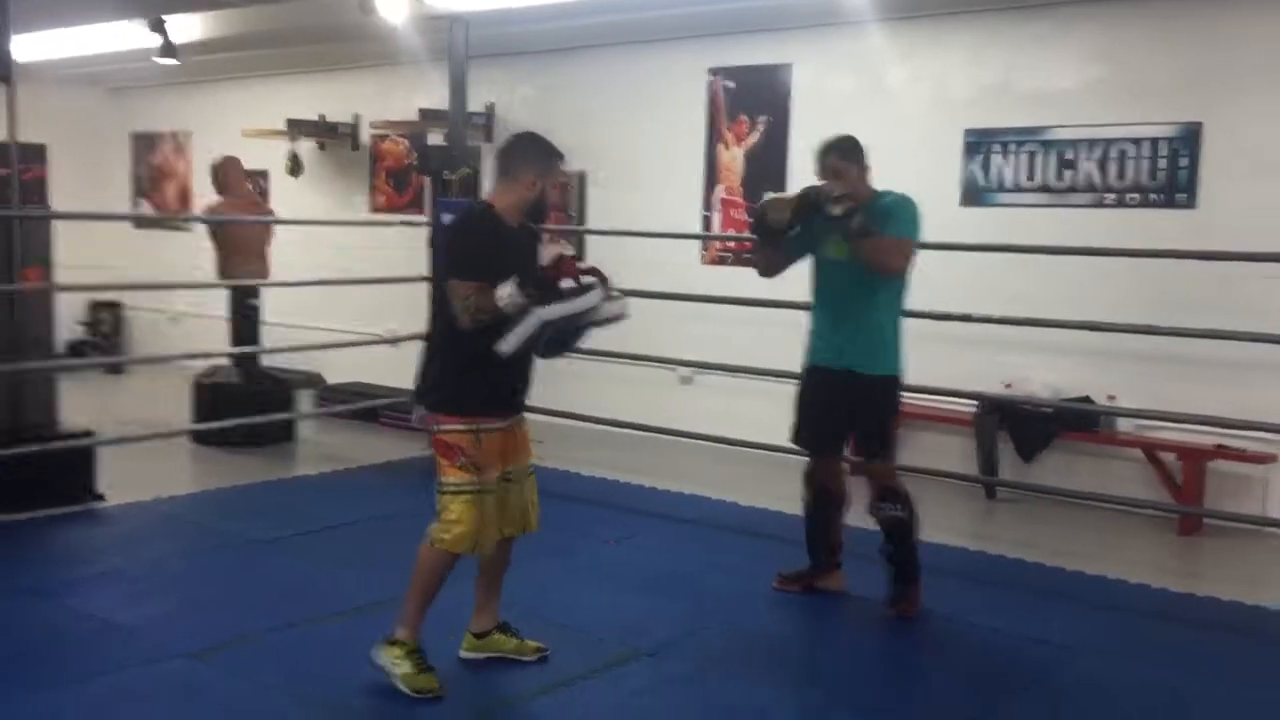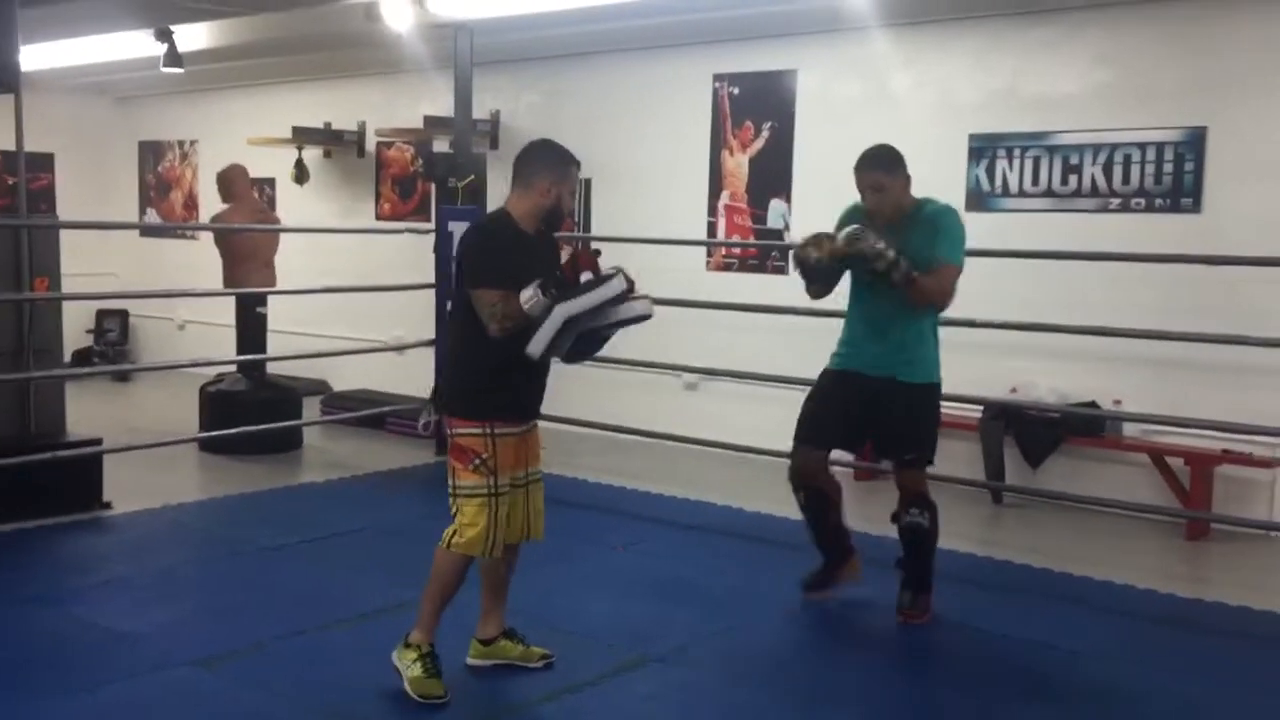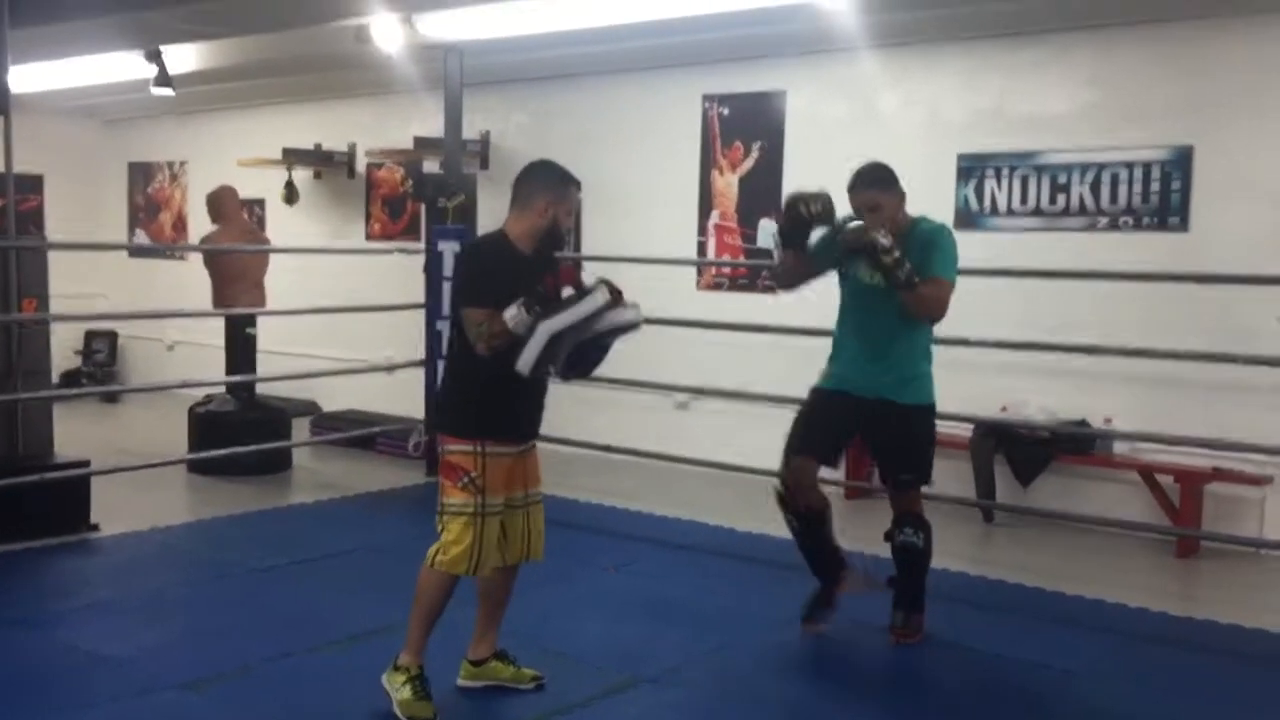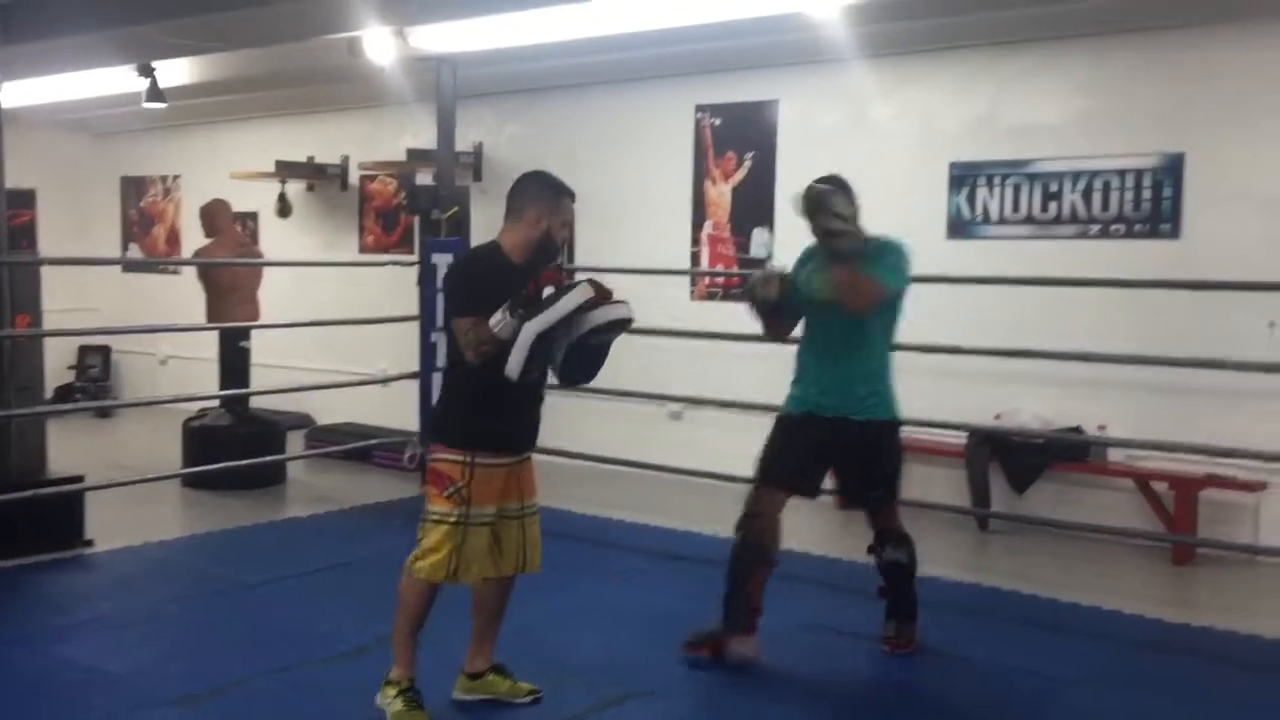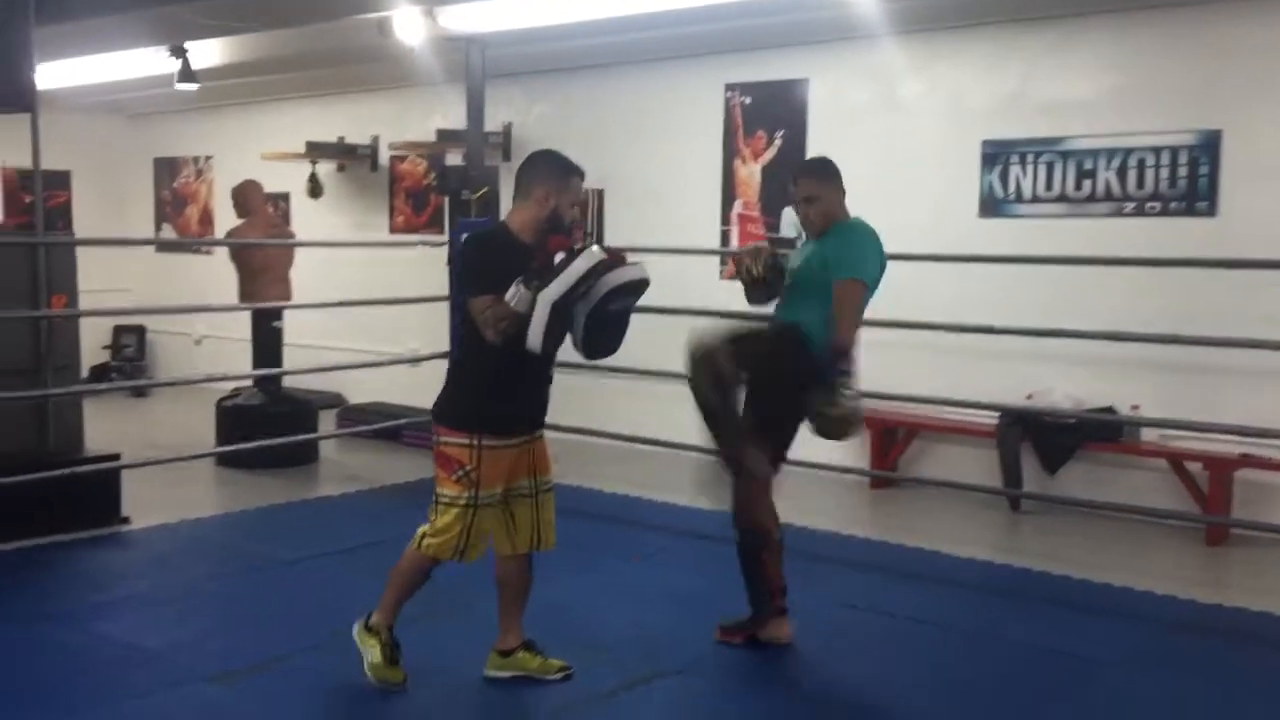
dt=0.3s
person 1, frame 1
left shoulder: (526, 237)
right shoulder: (467, 231)
right elbow: (469, 313)
right wrist: (529, 287)
left hip: (505, 401)
right hip: (462, 404)
left knee: (507, 519)
right knee: (461, 524)
left ankle: (484, 629)
right ankle: (401, 641)
person 1, frame 2
left shoulder: (544, 244)
right shoulder: (485, 238)
right elbow: (499, 321)
right wrist: (558, 287)
left hip: (519, 408)
right hip: (477, 409)
left knee: (513, 526)
right knee: (473, 528)
left ankle: (490, 635)
right ankle: (417, 643)
person 1, frame 3
left shoulder: (544, 265)
right shoulder: (481, 258)
right elbow: (485, 339)
right wrist: (539, 303)
left hip: (520, 430)
right hip: (472, 430)
left knee: (511, 546)
right knee: (456, 548)
left ankle: (482, 657)
right ankle: (406, 666)
person 1, frame 4
left shoulder: (538, 275)
right shoulder: (472, 270)
right elbow: (474, 348)
right wrist: (526, 307)
left hip: (515, 442)
right hip: (465, 443)
left knee: (504, 559)
right knee: (437, 557)
left ankle: (478, 670)
person 1, frame 5
left shoulder: (549, 258)
right shoulder: (481, 250)
right elbow: (493, 326)
left hip: (524, 424)
right hip: (472, 424)
left knee: (525, 536)
right knee: (445, 536)
left ankle: (508, 648)
right ankle: (378, 627)
person 2, frame 1
left shoulder: (896, 209)
right shoulder: (818, 215)
left elbow: (891, 261)
right elbow: (767, 267)
left wrist: (847, 217)
right wrist: (770, 227)
left hip: (873, 367)
right hip: (823, 361)
left knee: (878, 470)
right knee: (821, 464)
left ankle: (906, 579)
right ankle: (824, 566)
person 2, frame 2
left shoulder: (941, 221)
right shoulder: (855, 220)
left elbow: (939, 295)
right elbow: (819, 290)
left wrist: (888, 261)
right wrist: (813, 265)
left hip: (910, 375)
right hip: (849, 365)
left knee: (910, 480)
right knee: (806, 461)
left ankle: (917, 588)
right ankle: (840, 557)
person 2, frame 3
left shoulder: (933, 238)
right shoulder: (848, 233)
left elbow: (931, 308)
right elbow: (787, 278)
left wrist: (888, 256)
right wrist: (796, 233)
left hip: (904, 395)
right hip: (842, 383)
left knee: (905, 501)
right knee: (796, 473)
left ankle: (908, 607)
right ankle: (832, 575)
person 2, frame 4
left shoulder: (887, 254)
right shoulder: (811, 260)
left elbow: (859, 301)
right elbow: (780, 329)
left wrist: (840, 238)
right wrist: (767, 300)
left hip: (867, 414)
right hip: (806, 408)
left knee: (883, 519)
right knee: (760, 507)
left ankle: (902, 618)
right ankle: (737, 630)
person 2, frame 5
left shoulder: (854, 240)
right shoulder: (808, 246)
left elbow: (846, 313)
left wrist: (835, 379)
right wrist: (755, 269)
left hip: (802, 355)
right hip: (783, 363)
left knee: (709, 357)
right knee: (750, 490)
right ankle: (769, 613)
person 3, frame 1
left shoulder: (218, 213)
right shoulder: (262, 209)
left hip: (239, 281)
right hip: (256, 278)
left knee: (243, 343)
right ankle: (249, 376)
person 3, frame 2
left shoulder: (223, 221)
right shoulder: (270, 218)
left elbow: (230, 255)
right elbow: (266, 256)
left hip: (245, 291)
right hip: (265, 288)
left knee: (249, 352)
person 3, frame 3
left shoulder: (212, 242)
right shoulder: (260, 238)
left elbow: (220, 276)
right elbow: (256, 277)
left hip: (235, 313)
right hip: (255, 309)
left knee: (238, 373)
person 3, frame 4
left shoulder: (207, 254)
right shoulder: (253, 251)
left elbow: (214, 287)
left hip: (228, 325)
right hip: (248, 321)
left knee: (232, 385)
person 3, frame 5
left shoulder: (238, 235)
right shoulder: (285, 231)
left elbow: (246, 269)
left hip: (260, 304)
right hip: (280, 300)
left knee: (265, 365)
person 4, frame 1
left shoulder: (741, 147)
right shoulder: (725, 140)
left elbow: (755, 137)
right elbow: (719, 113)
left wrist: (760, 126)
right wrist: (717, 89)
left hip: (738, 198)
right hip: (724, 195)
left knee: (740, 244)
right knee: (716, 239)
person 4, frame 2
left shoulder: (746, 154)
right shoulder: (730, 147)
left elbow: (759, 144)
right elbow: (725, 120)
left wrist: (766, 132)
right wrist: (723, 96)
left hip: (742, 204)
right hip: (728, 202)
left knee: (746, 250)
right knee: (721, 247)
person 4, frame 3
left shoulder: (736, 173)
right shoulder: (719, 167)
left elbow: (748, 163)
right elbow: (715, 139)
left wrist: (755, 152)
right wrist: (713, 115)
left hip: (732, 224)
right hip: (718, 221)
left knee: (735, 270)
right knee: (712, 264)
person 4, frame 4
left shoulder: (729, 184)
right shoulder: (712, 177)
left elbow: (741, 173)
right elbow: (708, 150)
left wrist: (748, 162)
right wrist: (705, 126)
left hip: (725, 234)
right hip: (712, 231)
left knee: (729, 280)
right knee: (706, 279)
person 4, frame 5
left shoulder: (759, 162)
right shoulder: (742, 155)
left elbow: (771, 152)
right elbow: (738, 129)
left wrist: (777, 142)
right wrist: (735, 105)
left hip: (755, 215)
right hip: (741, 211)
